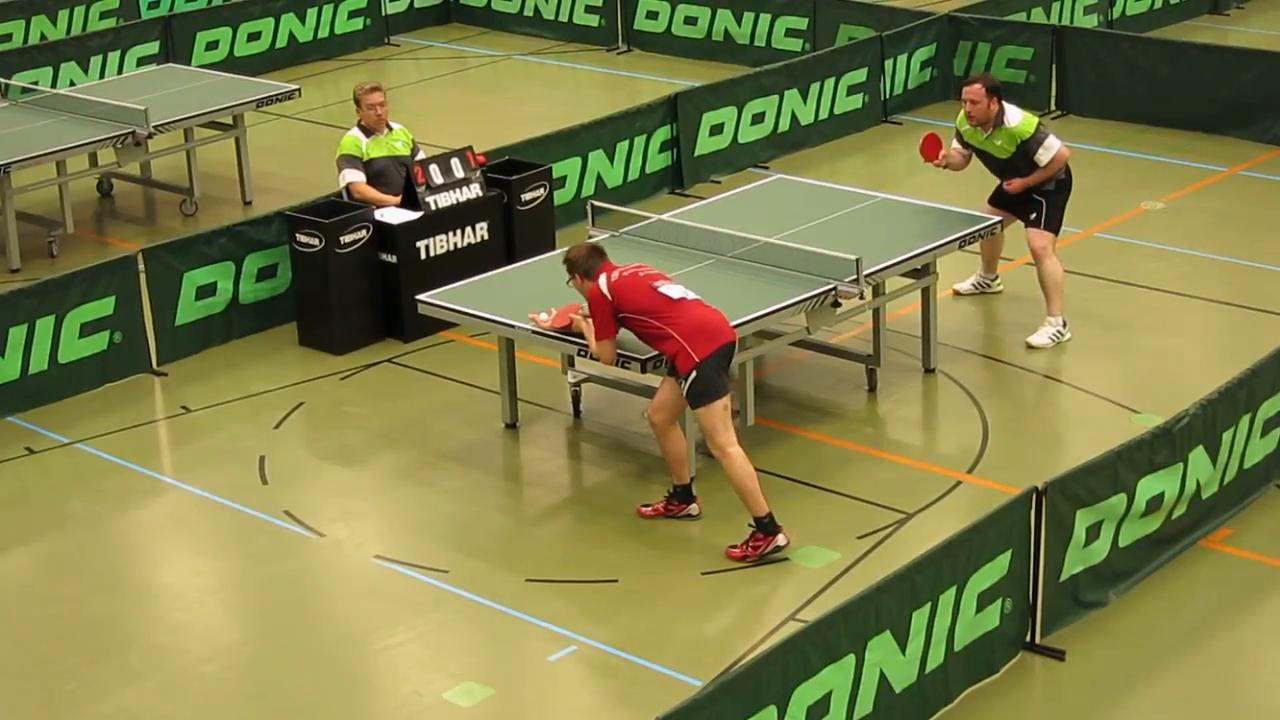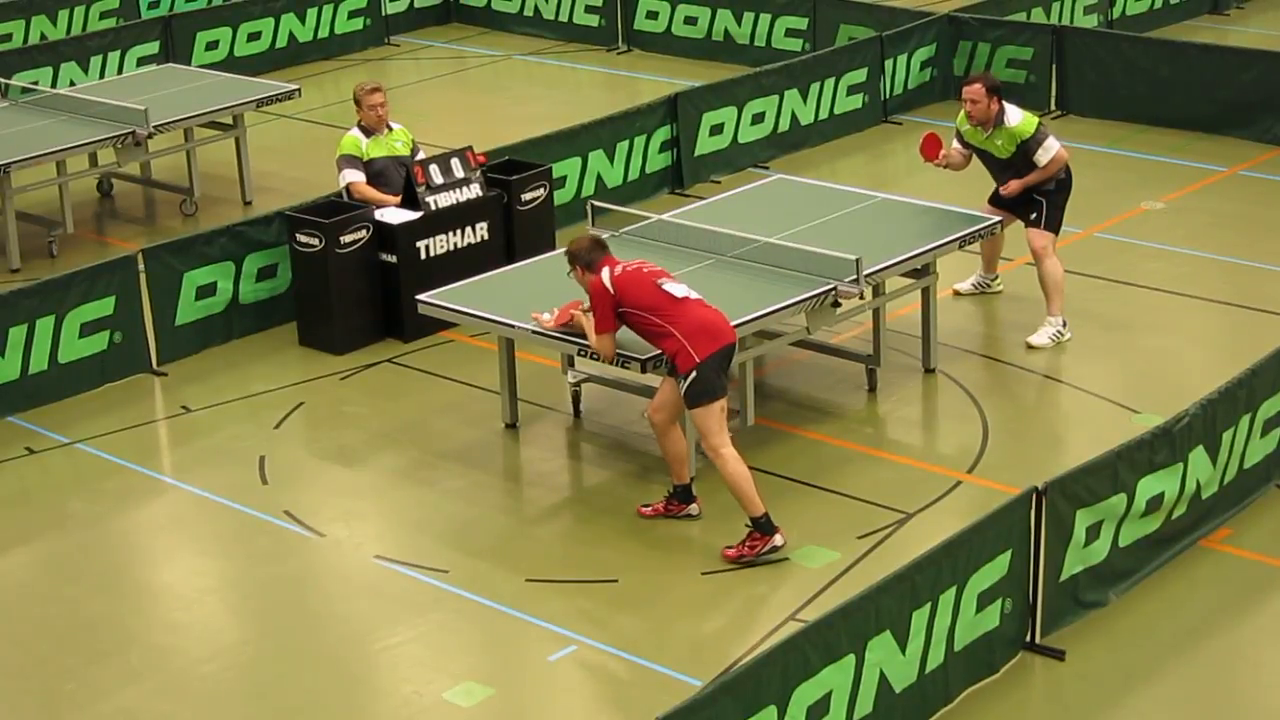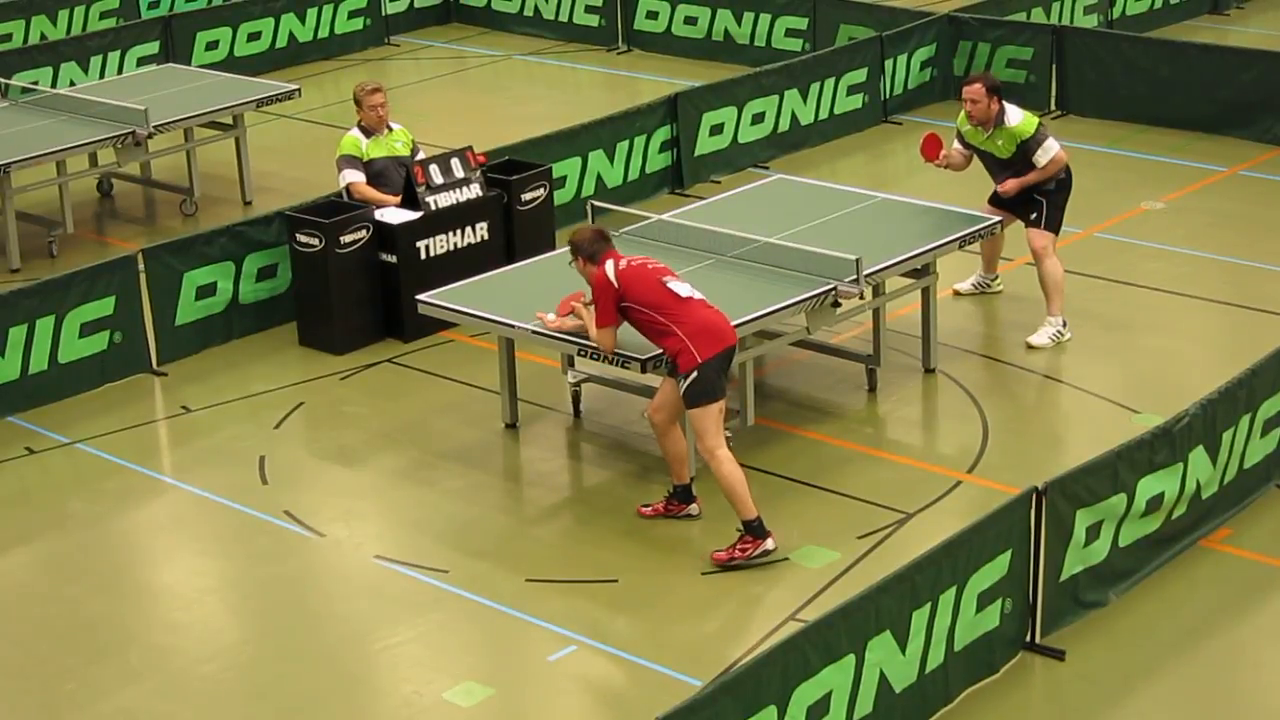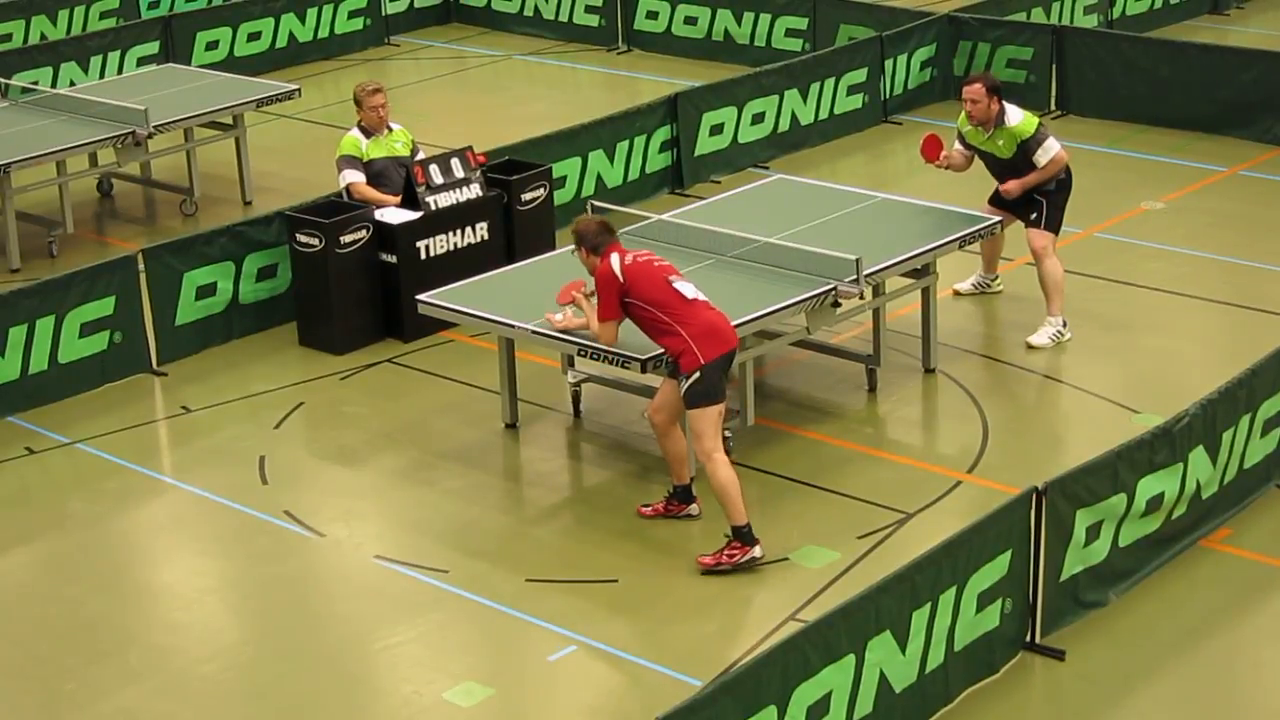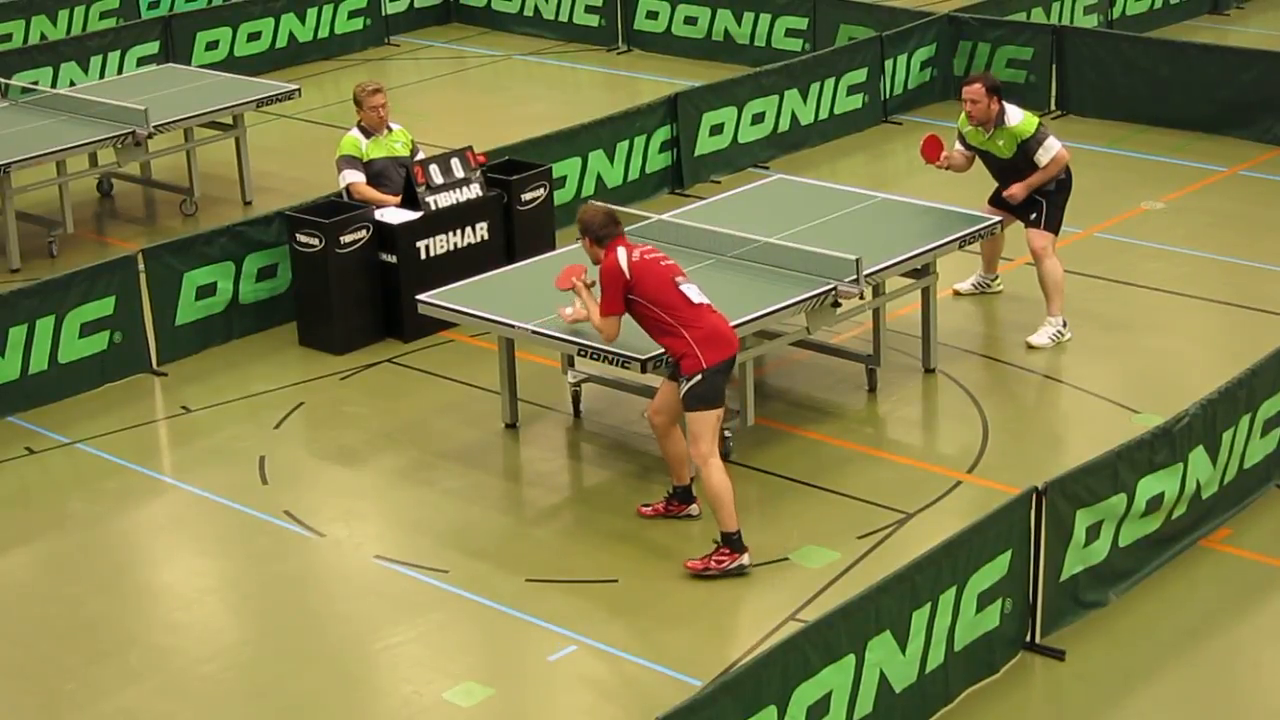
dt=0.1s
person 1, frame 1
left shoulder: (598, 291)
right shoulder: (632, 272)
left elbow: (606, 356)
left wrist: (585, 327)
right wrist: (575, 322)
left hip: (699, 347)
right hip: (715, 330)
left knee: (722, 444)
right knee: (659, 416)
left ankle: (769, 531)
right ankle: (683, 498)
person 1, frame 2
left shoulder: (599, 285)
right shoulder: (632, 268)
left elbow: (606, 351)
left wrist: (584, 322)
right wrist: (579, 320)
left hip: (699, 346)
right hip: (715, 331)
left knee: (716, 446)
right knee: (659, 416)
left ankle: (765, 531)
right ankle: (683, 499)
person 1, frame 3
left shoulder: (602, 278)
right shoulder: (634, 265)
left elbow: (607, 344)
right elbow: (618, 314)
left wrist: (585, 315)
right wrist: (565, 324)
left hip: (701, 346)
right hip: (715, 332)
left knee: (712, 447)
right knee: (660, 416)
left ankle: (756, 535)
right ankle: (683, 498)
person 1, frame 4
left shoulder: (607, 271)
right shoulder: (635, 258)
left elbow: (608, 337)
right elbow: (624, 309)
left wrist: (585, 306)
right wrist: (573, 322)
left hip: (703, 347)
right hip: (713, 335)
left knee: (708, 450)
right knee: (660, 416)
left ankle: (744, 542)
right ankle: (683, 498)
person 1, frame 5
left shoulder: (612, 265)
right shoulder: (639, 253)
left elbow: (609, 332)
left wrist: (585, 295)
right wrist: (584, 311)
left hip: (705, 351)
right hip: (713, 339)
left knee: (703, 454)
right knee: (659, 417)
left ankle: (733, 548)
right ankle: (682, 498)
person 2, frame 1
left shoulder: (1020, 126)
right shoulder: (965, 122)
left elbow: (1062, 155)
right elbow: (961, 157)
left wrist: (1027, 182)
right wrist: (947, 159)
left hip: (1048, 184)
right hip: (1013, 183)
left knee: (1040, 247)
left ankle: (1056, 323)
right ankle: (988, 278)
person 2, frame 2
left shoulder: (1020, 126)
right shoulder: (966, 121)
left elbow: (1060, 158)
right elbow: (962, 157)
left wrist: (1023, 183)
right wrist: (947, 158)
left hip: (1048, 183)
right hip: (1012, 183)
left knee: (1040, 247)
left ankle: (1057, 323)
right ankle: (988, 278)
person 2, frame 3
left shoulder: (1020, 126)
right shoulder: (966, 122)
left elbow: (1059, 159)
right elbow: (962, 158)
left wrist: (1020, 183)
right wrist: (947, 159)
left hip: (1048, 184)
right hip: (1012, 184)
left knee: (1040, 247)
left ankle: (1056, 323)
right ankle: (988, 278)
person 2, frame 4
left shoulder: (1020, 126)
right shoulder: (967, 122)
left elbow: (1059, 159)
right elbow: (964, 159)
left wrist: (1022, 184)
right wrist: (948, 160)
left hip: (1048, 184)
right hip: (1013, 183)
left knee: (1040, 246)
left ankle: (1057, 323)
right ankle: (988, 278)
person 2, frame 5
left shoulder: (1020, 126)
right shoulder: (967, 123)
left elbow: (1060, 158)
right elbow: (964, 159)
left wrist: (1026, 187)
right wrist: (949, 160)
left hip: (1048, 184)
right hip: (1013, 183)
left knee: (1040, 247)
left ankle: (1057, 323)
right ankle: (988, 278)
